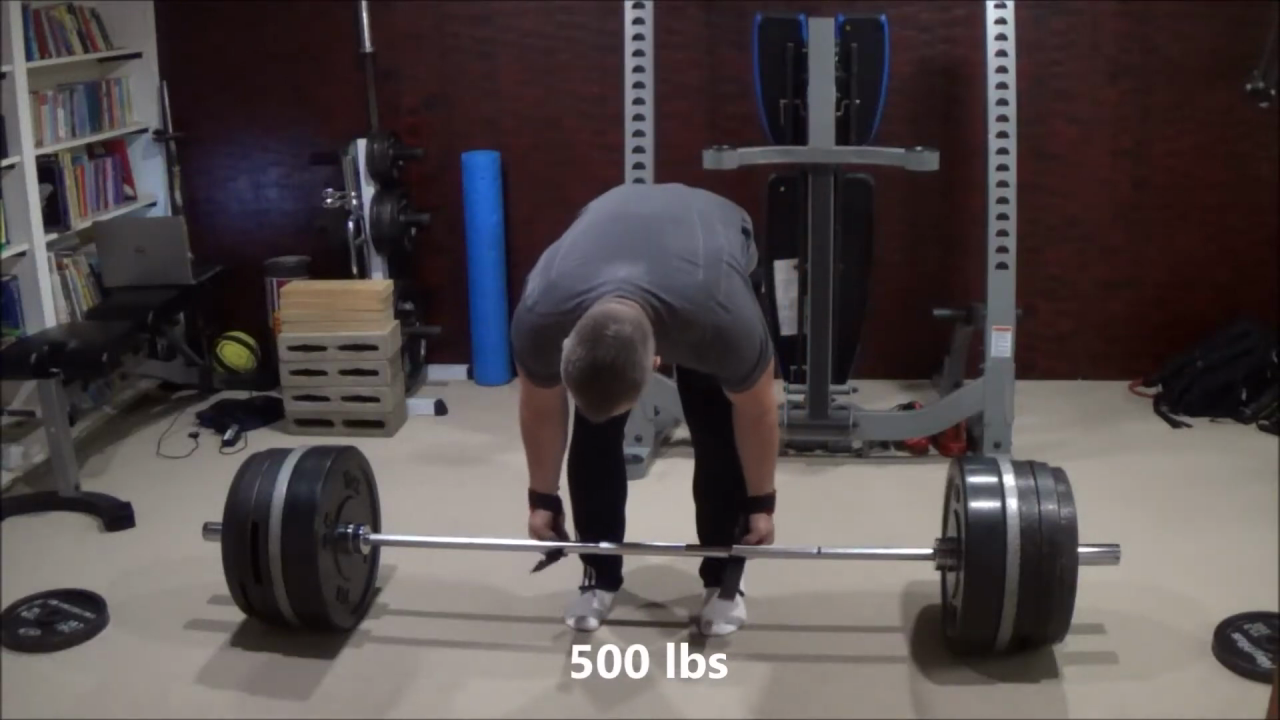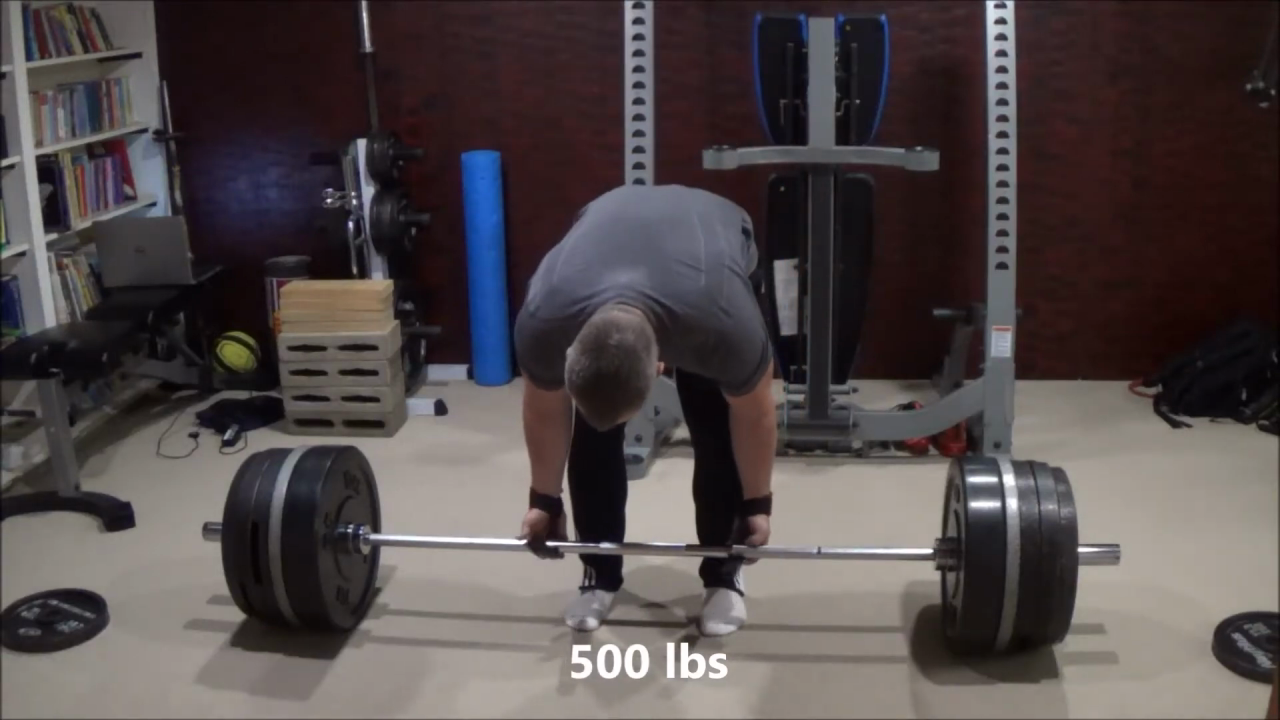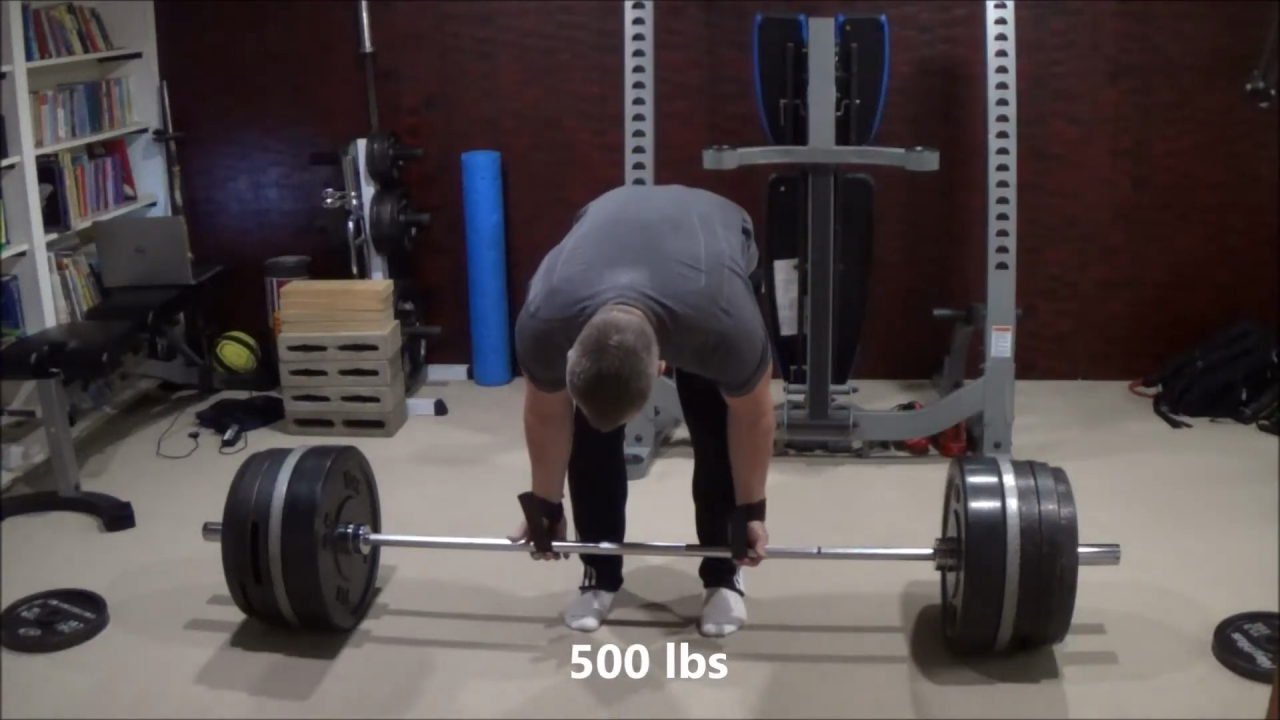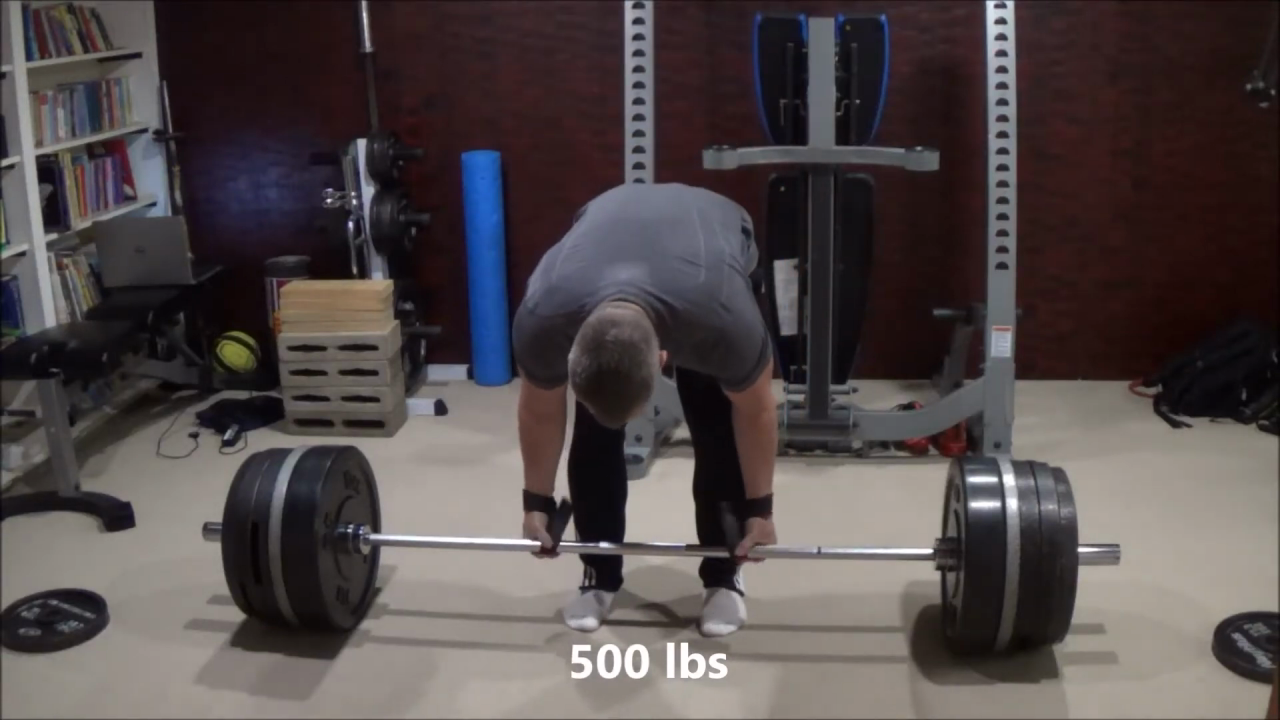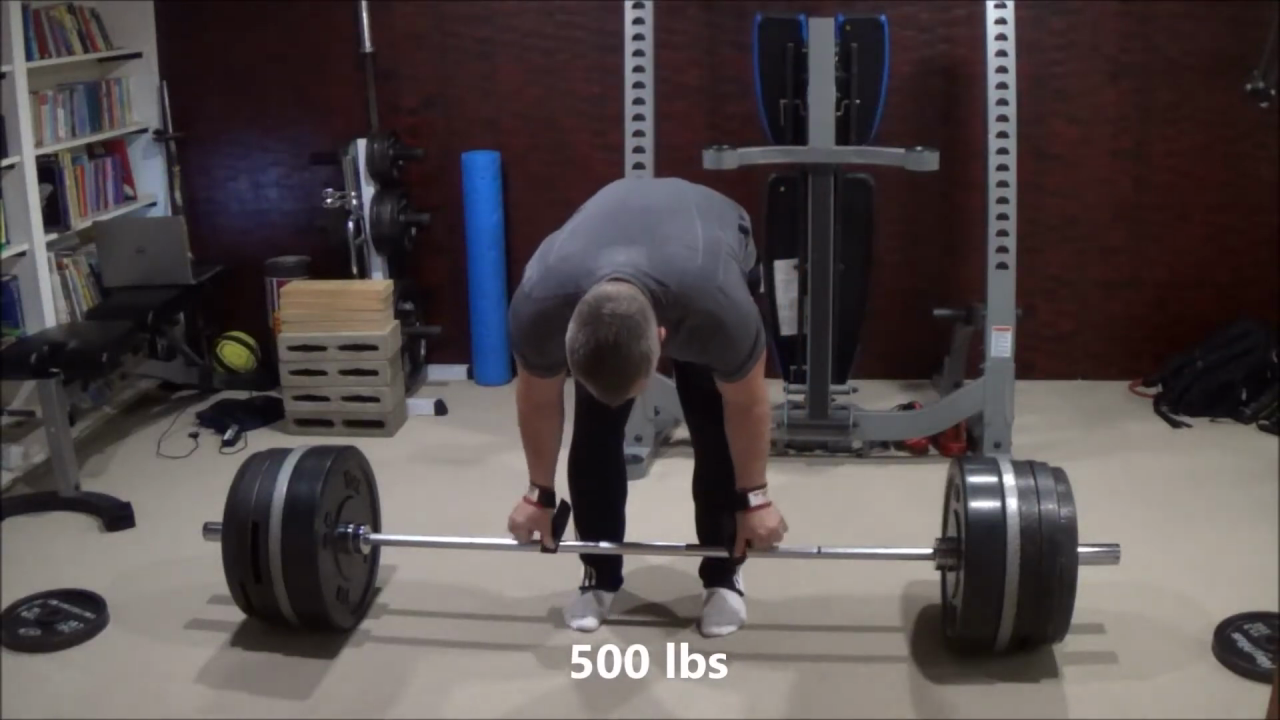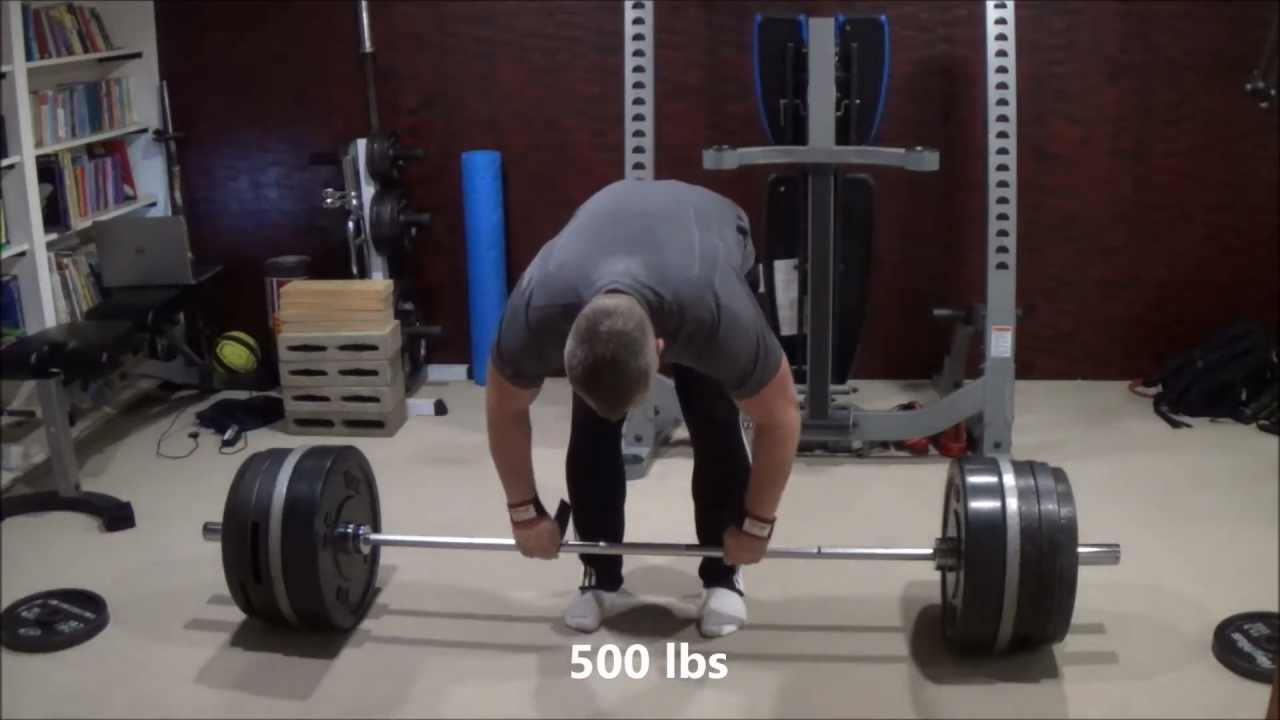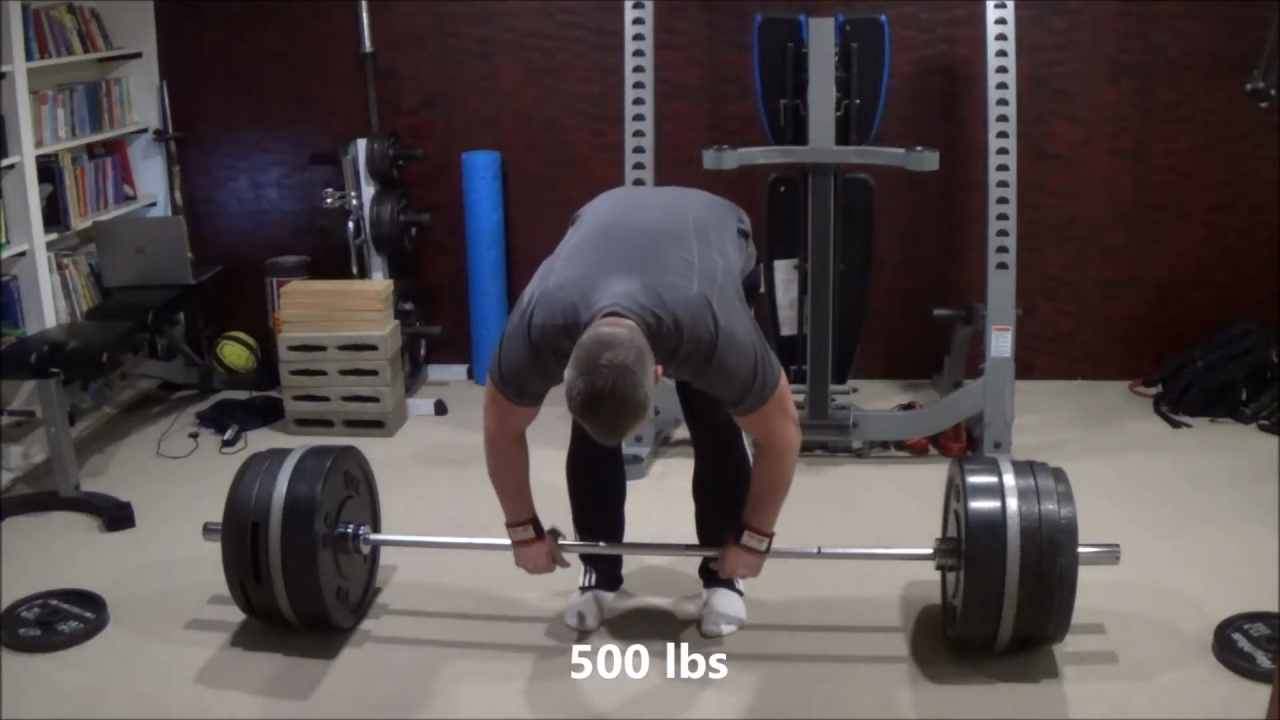
dt=0.3s
person 1, frame 1
left shoulder: (723, 319)
right shoulder: (540, 317)
left elbow: (757, 411)
right elbow: (541, 411)
left wrist: (762, 501)
right wrist: (542, 499)
left knee: (718, 430)
right knee: (593, 432)
left ankle: (723, 575)
right ankle: (600, 572)
person 1, frame 2
left shoulder: (724, 322)
right shoulder: (543, 322)
left elbow: (754, 415)
right elbow: (544, 412)
left wrist: (757, 503)
right wrist: (544, 500)
left knee: (717, 430)
right knee: (591, 434)
left ankle: (723, 575)
right ankle: (599, 573)
person 1, frame 3
left shoulder: (724, 322)
right shoulder: (544, 322)
left elbow: (751, 417)
right elbow: (547, 415)
left wrist: (752, 508)
right wrist: (544, 504)
left knee: (716, 429)
right knee: (591, 431)
left ankle: (723, 574)
right ankle: (600, 572)
person 1, frame 4
left shoulder: (723, 318)
right shoulder: (542, 319)
left elbow: (754, 411)
right elbow: (541, 412)
left wrist: (759, 505)
right wrist: (537, 501)
left knee: (718, 428)
right knee: (591, 432)
left ankle: (723, 574)
right ankle: (599, 572)
person 1, frame 5
left shoulder: (719, 305)
right shoulder: (538, 305)
left elbow: (745, 406)
right elbow: (538, 399)
left wrist: (753, 498)
right wrist: (539, 493)
left knee: (715, 425)
right knee: (594, 428)
left ankle: (722, 574)
right ankle: (599, 572)
person 1, frame 6
left shoulder: (719, 314)
right shoulder: (534, 312)
left elbow: (780, 420)
right elbow: (504, 410)
left wrist: (756, 525)
right wrist: (525, 512)
left knee: (715, 425)
right knee: (590, 429)
left ankle: (722, 574)
right ankle: (599, 572)
person 1, frame 7
left shoulder: (718, 335)
right shoulder: (536, 331)
left elbow: (780, 435)
right elbow: (502, 431)
left wrist: (754, 540)
right wrist: (524, 532)
left knee: (716, 427)
right knee: (589, 435)
left ankle: (721, 575)
right ankle: (599, 569)
